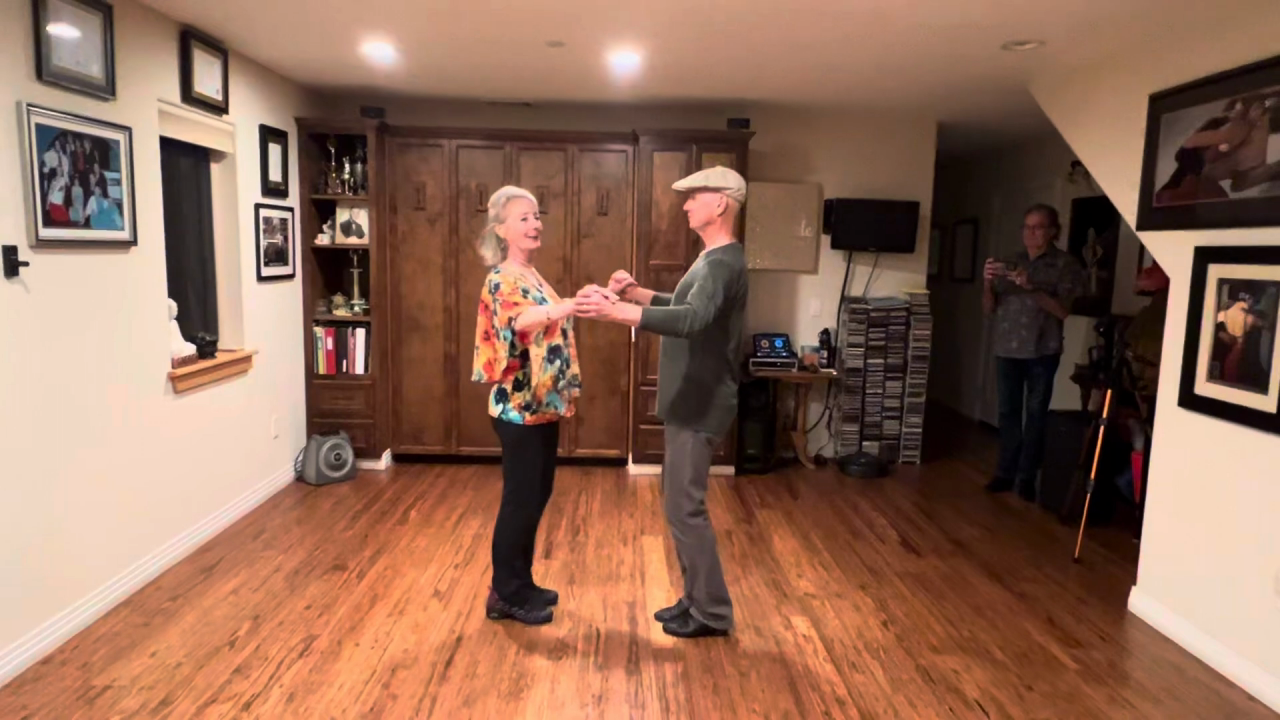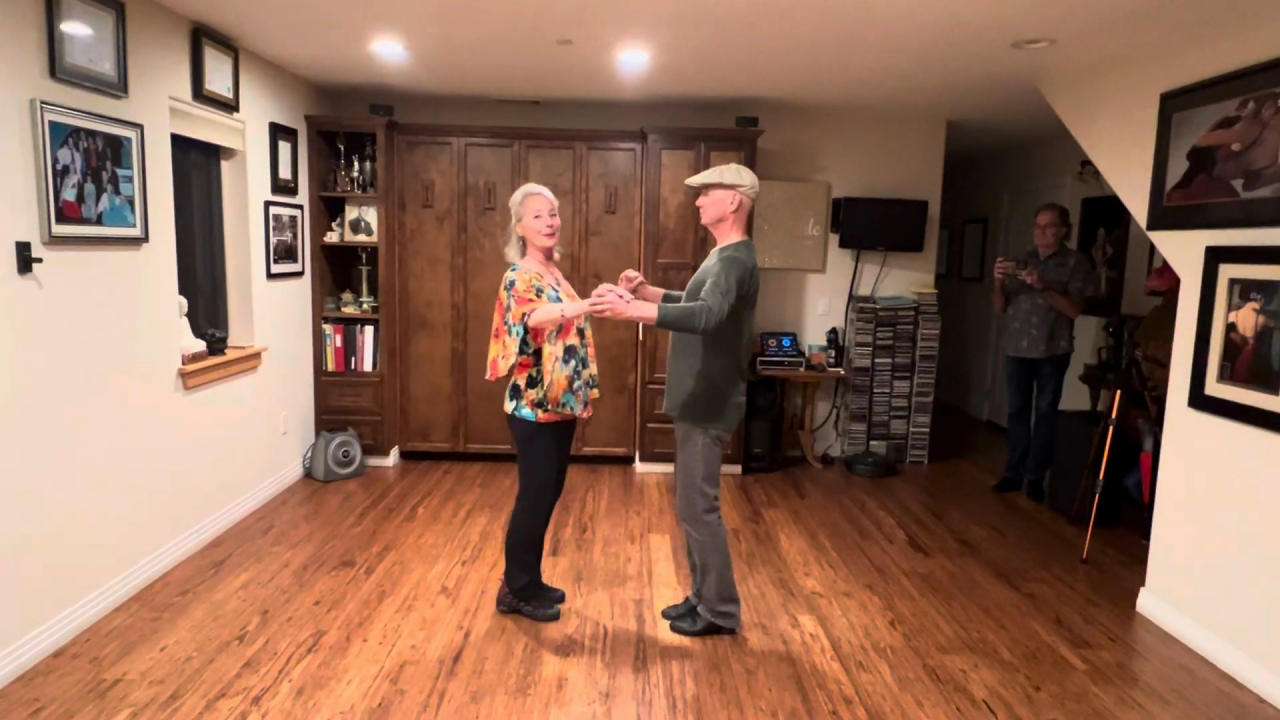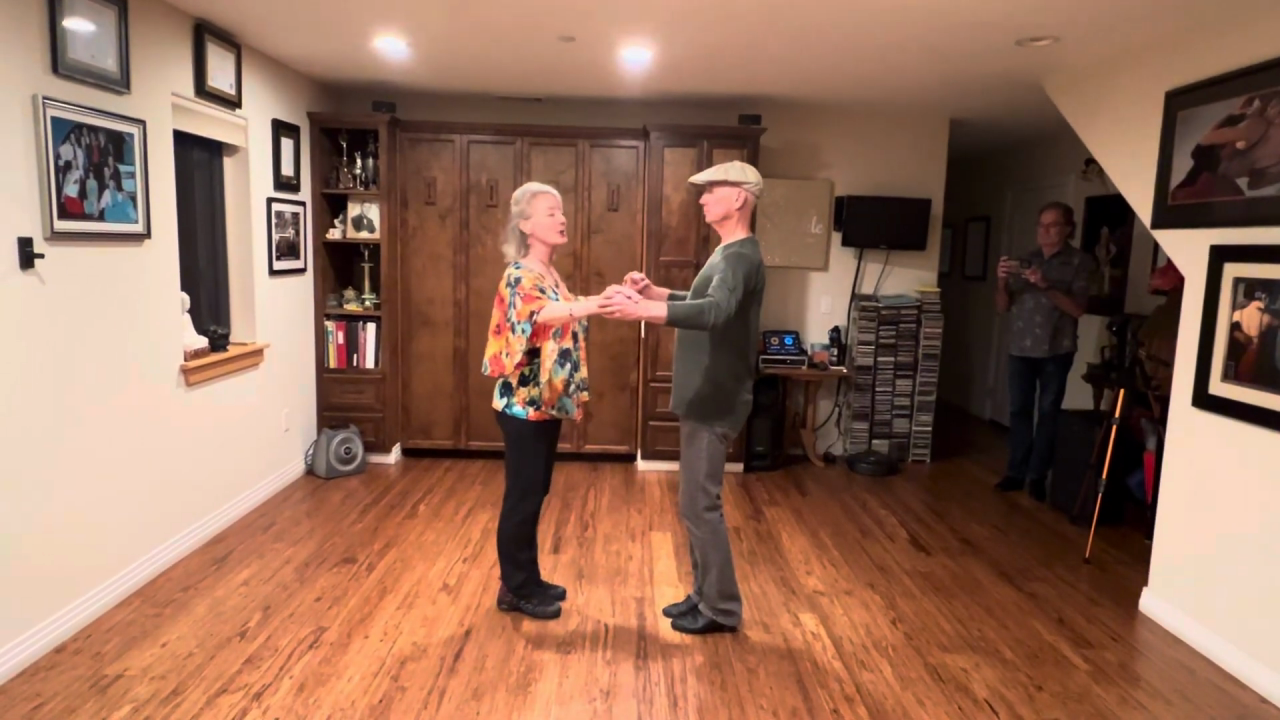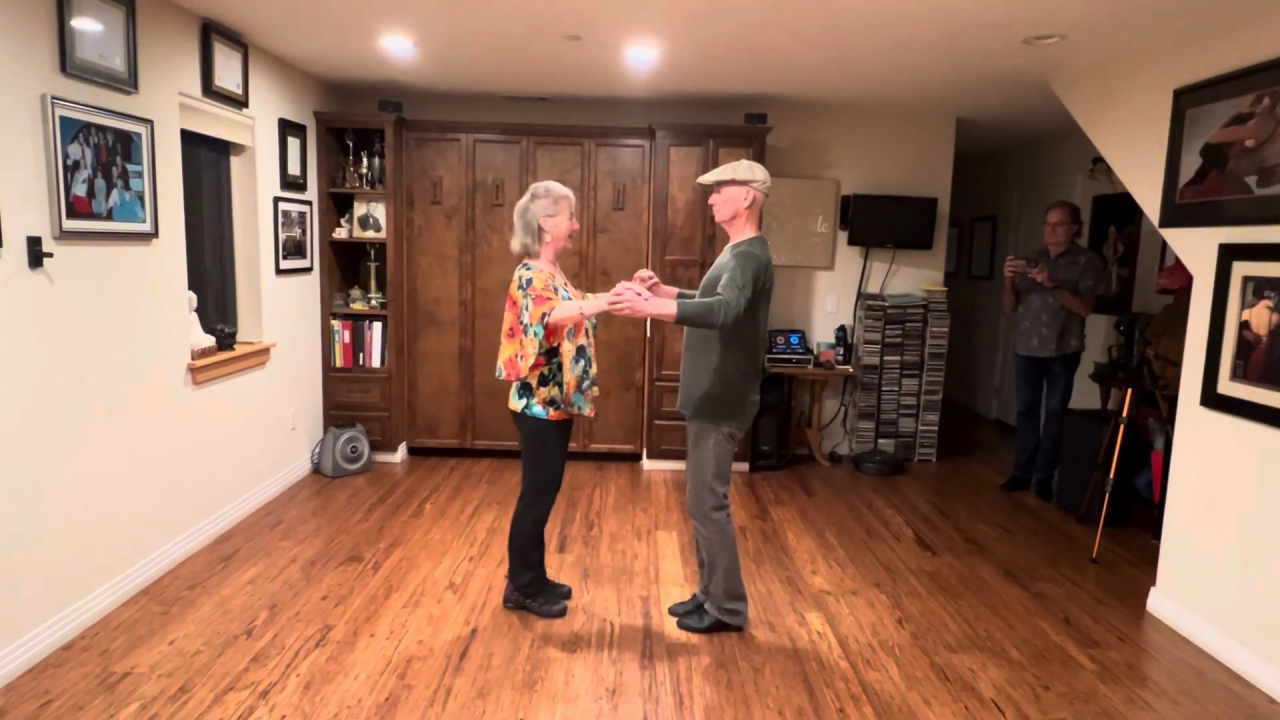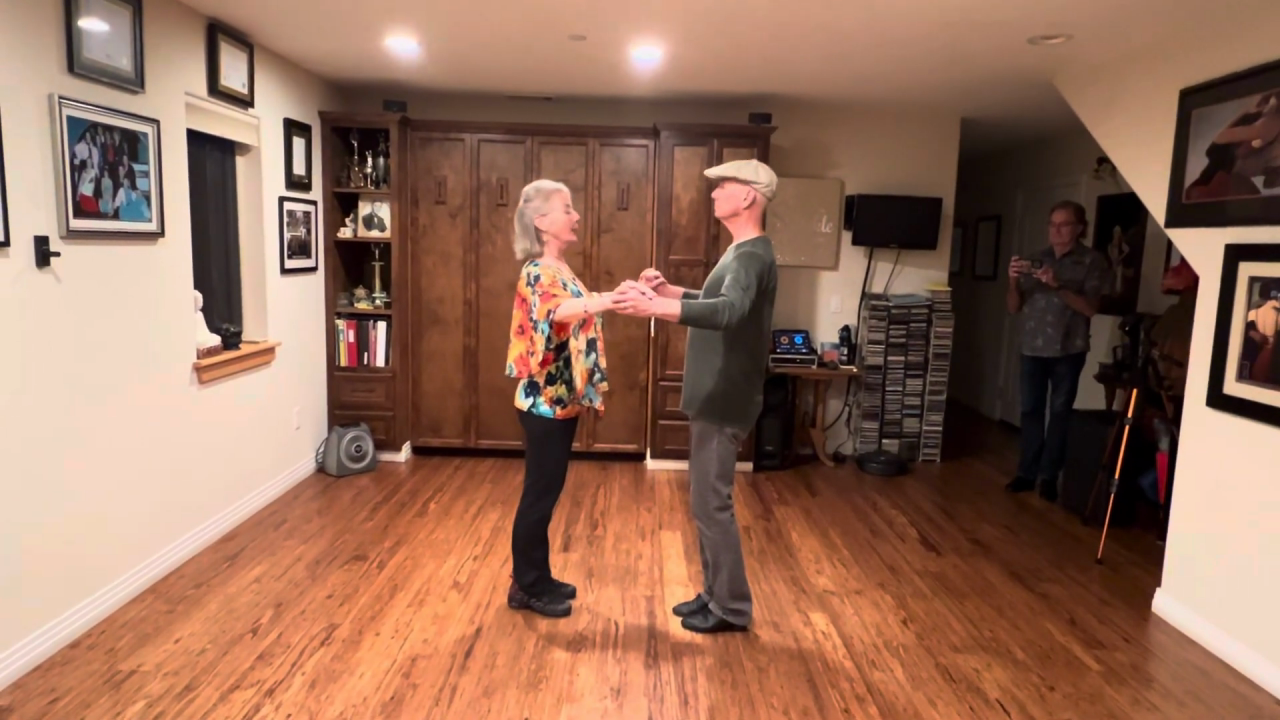
dt=1s
person 1, frame 1
left shoulder: (724, 263)
right shoulder: (713, 259)
left elbow: (692, 320)
right elbow: (682, 307)
left wrist: (617, 312)
right wrist: (637, 292)
left hip: (699, 406)
right hip: (688, 402)
left knee: (684, 509)
right knee: (682, 505)
left ankle: (713, 612)
right ankle: (695, 599)
person 1, frame 2
left shoulder: (736, 260)
right shoulder: (724, 256)
left elbow: (706, 316)
right elbow: (692, 304)
left wrist: (632, 310)
right wrist: (646, 291)
left hip: (709, 404)
right hip: (697, 400)
left knee: (698, 507)
right knee: (693, 504)
left ankle: (721, 610)
right ankle: (703, 597)
person 1, frame 3
left shoulder: (741, 257)
right shoulder: (728, 253)
left elbow: (713, 312)
right elbow: (699, 303)
left wrist: (640, 310)
right wrist: (653, 292)
left hip: (715, 402)
right hip: (703, 398)
left knee: (700, 504)
right knee: (696, 502)
left ankle: (722, 608)
right ankle: (705, 595)
person 1, frame 4
left shoulder: (750, 257)
right shoulder: (738, 252)
left elbow: (723, 310)
left wrist: (650, 308)
right wrist: (662, 290)
left hip: (722, 401)
right hip: (711, 396)
left knee: (707, 502)
right knee: (704, 500)
left ankle: (728, 607)
right ankle: (711, 594)
person 1, frame 5
left shoulder: (753, 257)
right shoulder: (741, 252)
left elbow: (728, 311)
left wrist: (654, 307)
right wrist: (668, 290)
left hip: (725, 401)
right hip: (715, 396)
left knee: (711, 503)
right knee: (707, 501)
left ankle: (732, 607)
right ankle: (715, 594)
person 2, frame 1
left shoulder: (531, 275)
right shoulder: (501, 280)
right elbow: (519, 321)
left wrist: (581, 304)
right wrist: (569, 306)
left hip: (542, 403)
right hip: (518, 407)
left knee: (537, 494)
right knee: (521, 498)
left ankle: (520, 585)
right ankle: (505, 595)
person 2, frame 2
left shoulder: (553, 273)
right shoulder: (519, 277)
right elbow: (531, 318)
left wrist: (597, 303)
right wrist: (584, 306)
left hip: (560, 402)
right hip: (533, 405)
left knee: (548, 493)
right knee: (535, 496)
left ankle: (529, 582)
right ankle: (515, 590)
person 2, frame 3
left shoulder: (549, 272)
right shoulder: (520, 275)
left elbow: (564, 316)
right elbow: (537, 315)
left wrist: (602, 300)
right wrist: (595, 304)
left hip: (546, 401)
right hip: (524, 402)
left knee: (536, 493)
right knee: (522, 495)
left ankle: (528, 580)
right ankle: (514, 589)
person 2, frame 4
left shoulder: (552, 272)
right shoulder: (531, 274)
left elbow: (574, 313)
right elbow: (550, 316)
left wrist: (611, 297)
right wrist: (603, 302)
left hip: (556, 400)
right hip: (539, 403)
left knee: (544, 492)
right knee: (537, 494)
left ankle: (533, 579)
right ankle: (522, 588)
person 2, frame 5
left shoulder: (560, 269)
right shoulder: (538, 272)
left elbow: (580, 313)
right elbow: (556, 313)
left wrist: (617, 296)
right wrist: (610, 300)
left hip: (563, 398)
right hip: (544, 401)
left knee: (548, 491)
right knee: (540, 493)
left ankle: (537, 578)
right ankle: (526, 587)
person 3, frame 1
left shoulder: (1065, 264)
right shoulder: (1011, 262)
left elbow: (1063, 310)
right elbow: (989, 308)
left wrist: (1031, 288)
right wrist: (988, 283)
left hip: (1042, 351)
right hip: (1007, 349)
left knee: (1035, 414)
right knee: (1007, 412)
left ankle: (1027, 477)
right ankle: (1006, 472)
person 3, frame 2
left shoulder: (1076, 263)
right shoulder: (1021, 262)
left elbow: (1074, 309)
right elbow: (999, 307)
left wrist: (1042, 287)
right wrist: (998, 282)
left hip: (1052, 351)
right hip: (1017, 349)
left knee: (1045, 413)
right knee: (1017, 411)
left ankle: (1035, 477)
right ankle: (1014, 473)
person 3, frame 3
left shoulder: (1081, 262)
right shoulder: (1024, 260)
left elbow: (1078, 308)
right elbow: (1003, 306)
left wrist: (1046, 286)
right wrist: (1002, 281)
left hip: (1056, 350)
right hip: (1020, 348)
left knee: (1048, 413)
right knee: (1019, 410)
left ankle: (1038, 476)
right ankle: (1016, 472)
person 3, frame 4
left shoulder: (1088, 261)
right shoulder: (1032, 259)
left elbow: (1085, 307)
right elbow: (1009, 306)
left wrist: (1052, 285)
right wrist: (1008, 281)
left hip: (1062, 350)
right hip: (1027, 348)
left knee: (1054, 413)
right knee: (1026, 410)
left ankle: (1044, 476)
right ankle: (1022, 472)
person 3, frame 5
left shoulder: (1093, 261)
right shoulder: (1036, 259)
left elbow: (1090, 307)
right elbow: (1014, 307)
left wrist: (1057, 285)
right wrist: (1013, 281)
left hip: (1068, 350)
right hip: (1032, 348)
left knee: (1059, 413)
right knee: (1030, 410)
left ankle: (1049, 476)
right ankle: (1027, 472)
